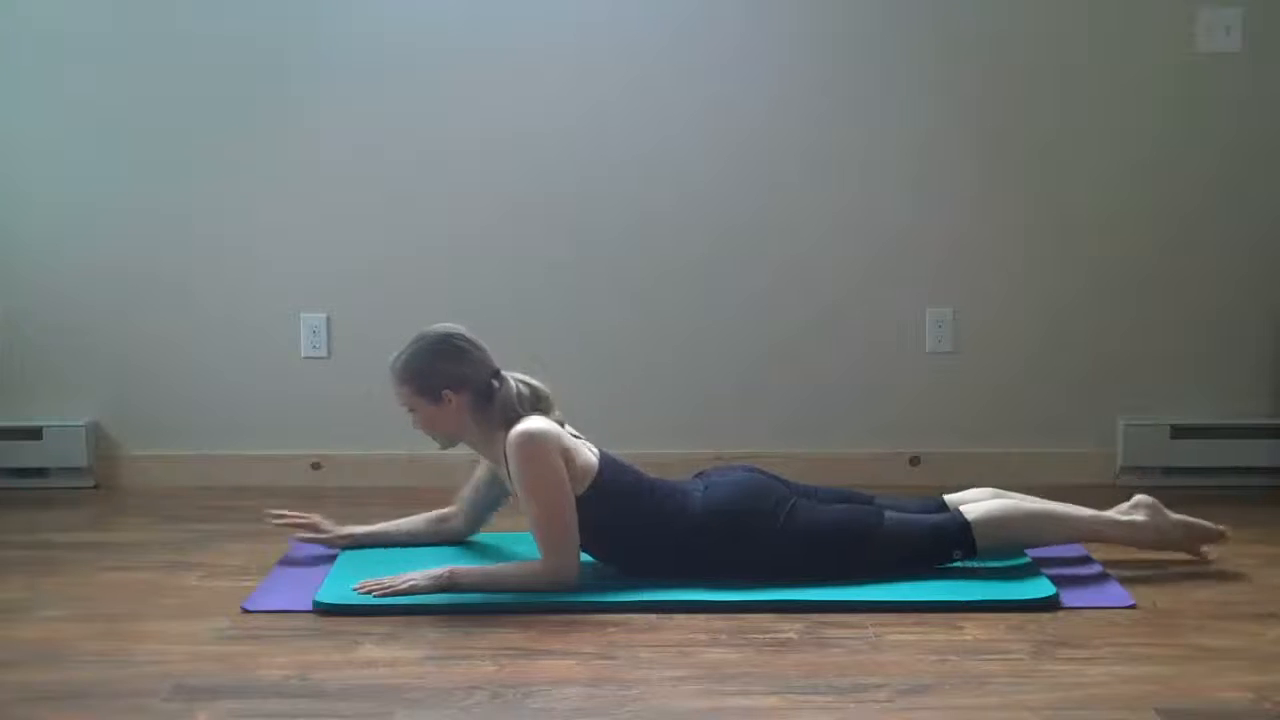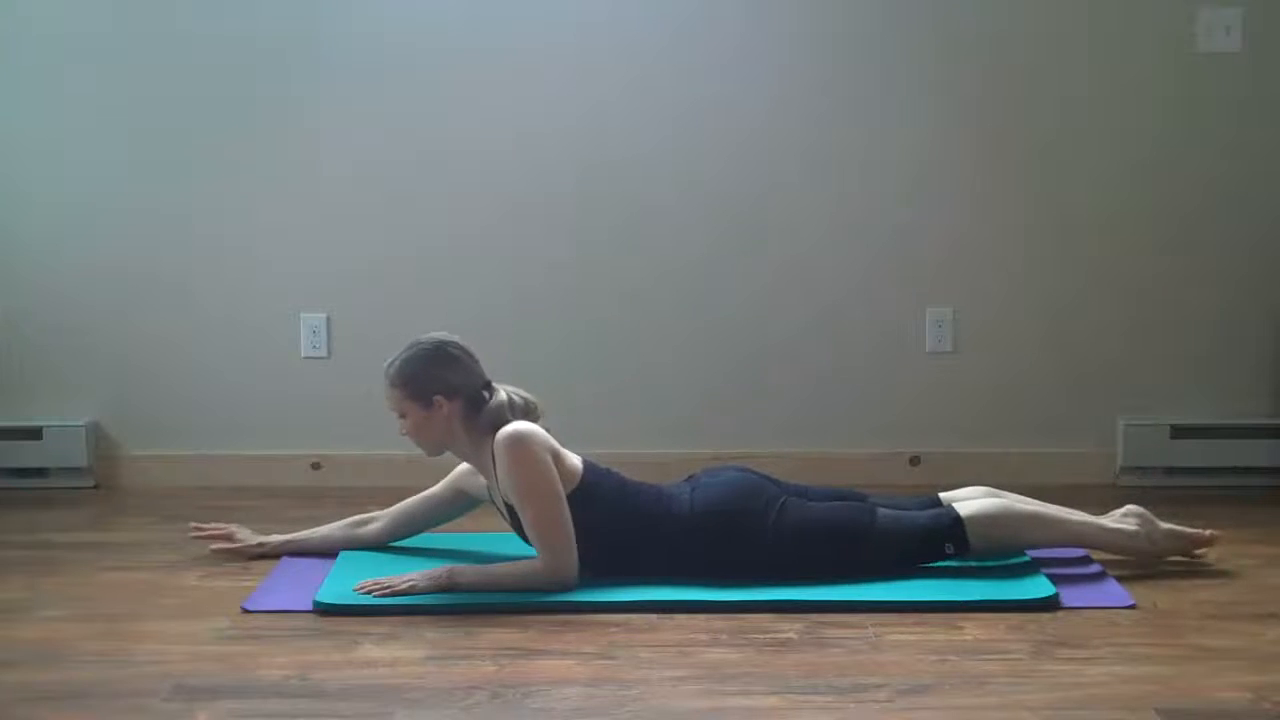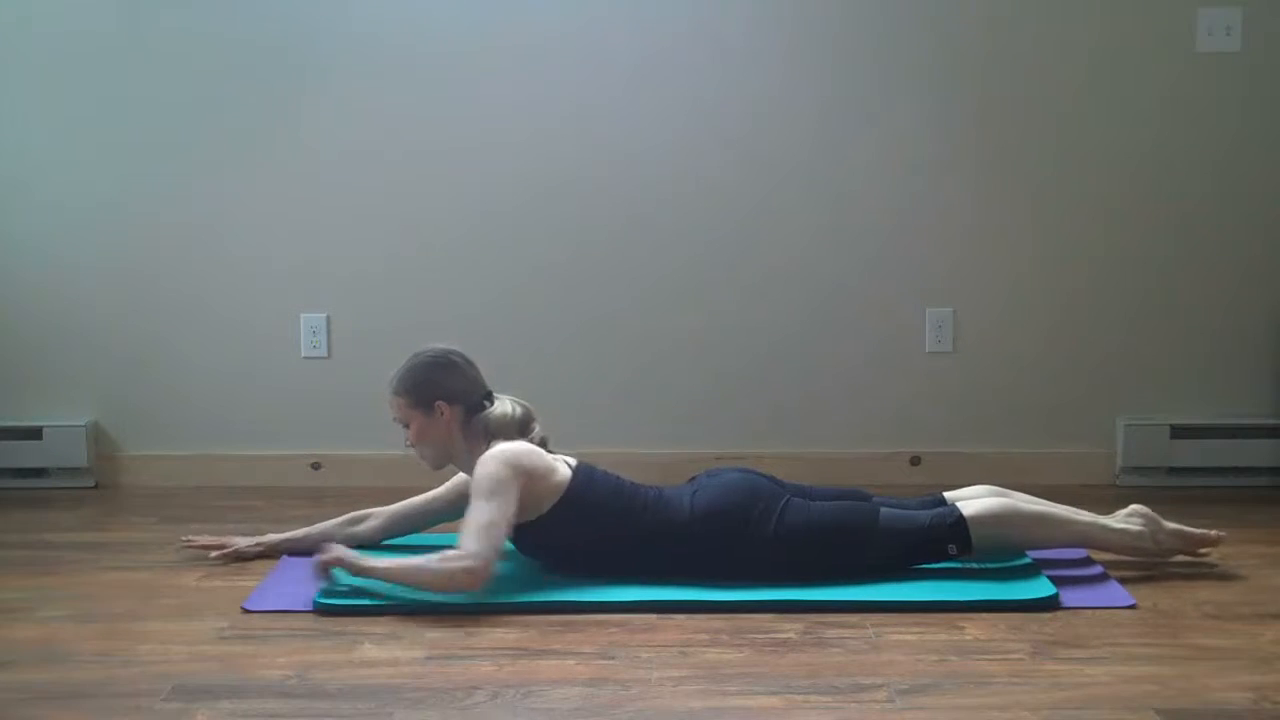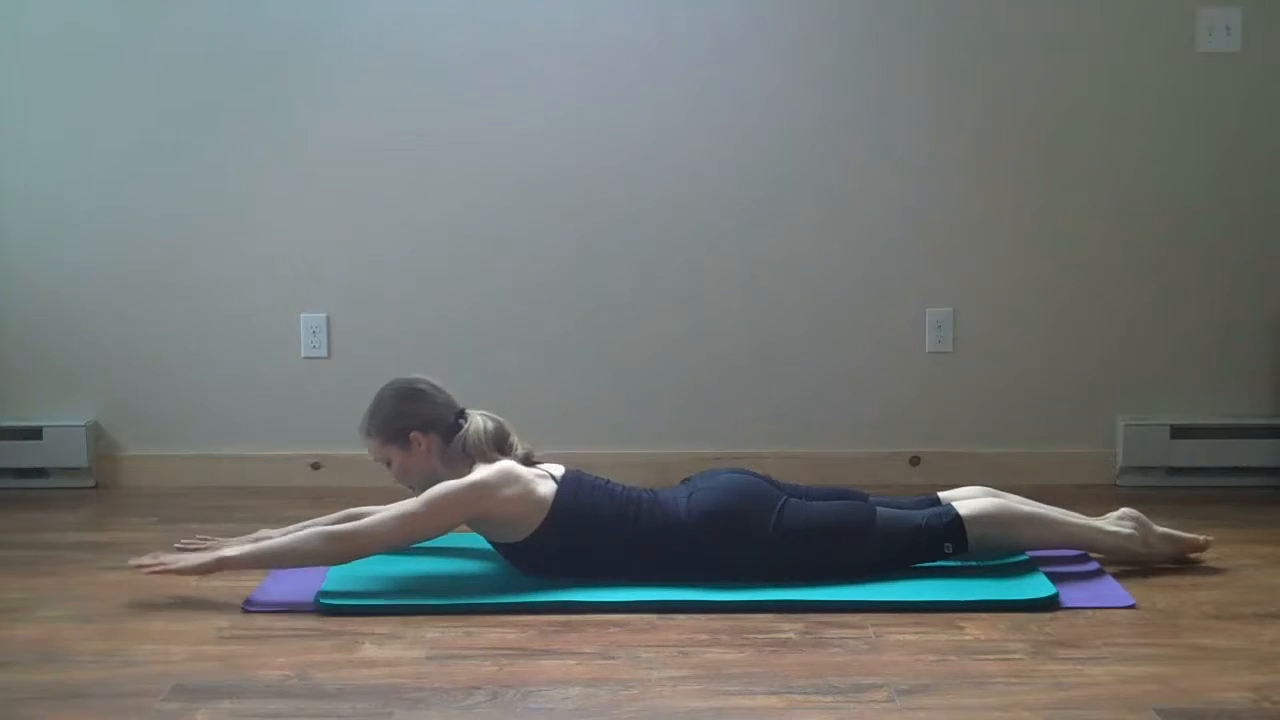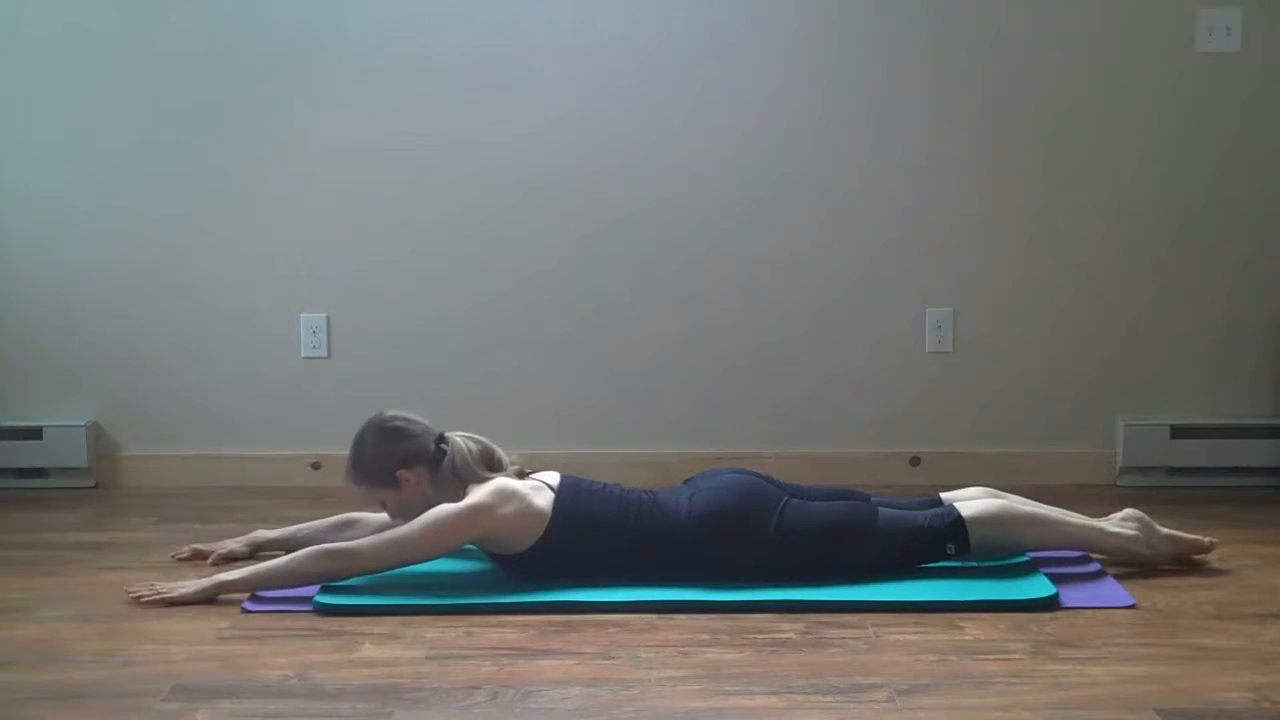
dt=0.3s
person 1, frame 1
left shoulder: (528, 442)
right shoulder: (509, 438)
left elbow: (561, 570)
right elbow: (454, 522)
left wrist: (448, 580)
right wrist: (352, 534)
left hip: (745, 540)
right hip: (728, 505)
left knee: (945, 534)
right knee: (932, 511)
left ankle: (1129, 525)
right ankle: (1120, 512)
person 1, frame 2
left shoulder: (514, 445)
right shoulder: (483, 463)
left elbow: (560, 569)
right elbow: (384, 524)
left wrist: (438, 579)
right wrist: (273, 542)
left hip: (732, 537)
right hip: (719, 505)
left knee: (932, 532)
right knee: (924, 510)
left ankle: (1124, 533)
right ankle: (1111, 520)
person 1, frame 3
left shoulder: (498, 468)
right shoulder: (498, 459)
left elbow: (468, 569)
right elbow: (390, 515)
left wrist: (348, 567)
right wrist: (273, 541)
left hip: (735, 539)
right hip: (726, 508)
left knee: (932, 533)
right knee: (925, 511)
left ankle: (1125, 531)
right ankle: (1117, 519)
person 1, frame 4
left shoulder: (477, 494)
right shoulder: (482, 469)
left elbow: (346, 542)
right elbow: (366, 517)
left wrist: (213, 560)
right wrist: (238, 535)
left hip: (729, 542)
right hip: (722, 507)
left knee: (928, 532)
right knee: (919, 514)
left ankle: (1121, 534)
right ankle: (1111, 521)
person 1, frame 5
left shoulder: (480, 513)
right shoulder: (482, 479)
left elbow: (347, 558)
right elbow: (361, 524)
left wrist: (218, 584)
right wrist: (255, 539)
left hip: (731, 540)
right hip: (723, 508)
left knee: (934, 534)
right knee: (924, 514)
left ankle: (1122, 534)
right ankle: (1115, 525)
